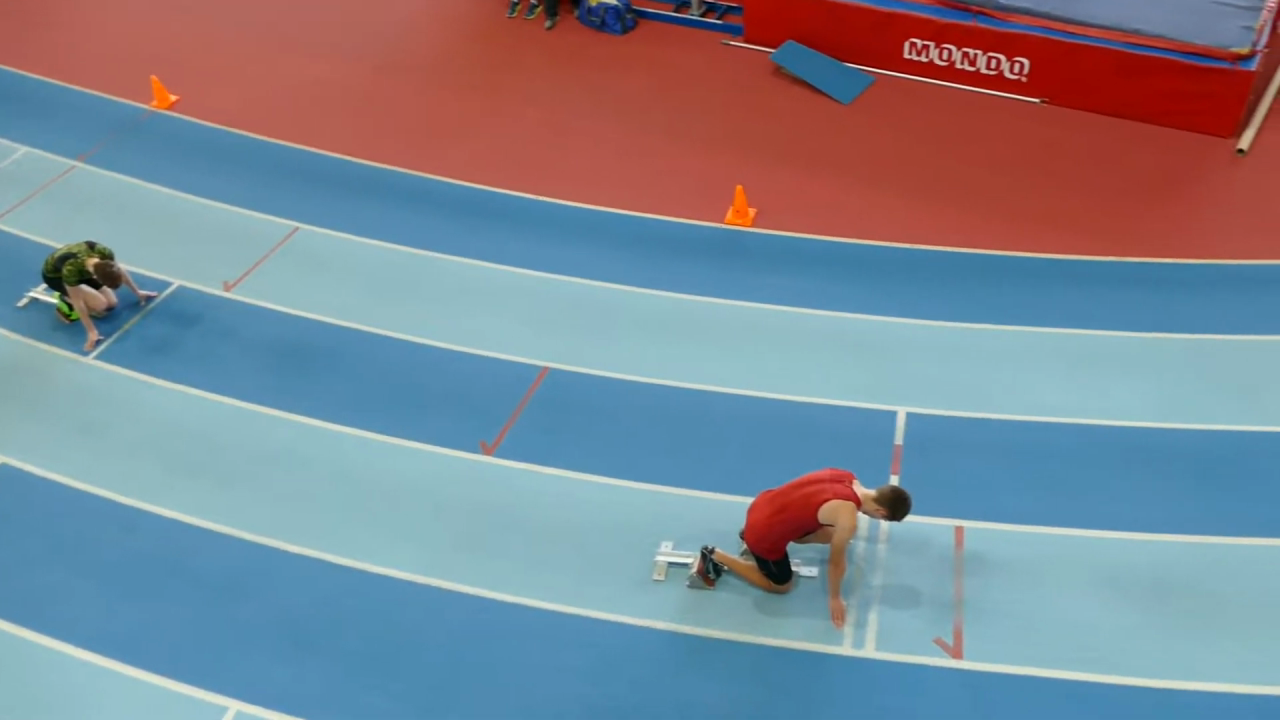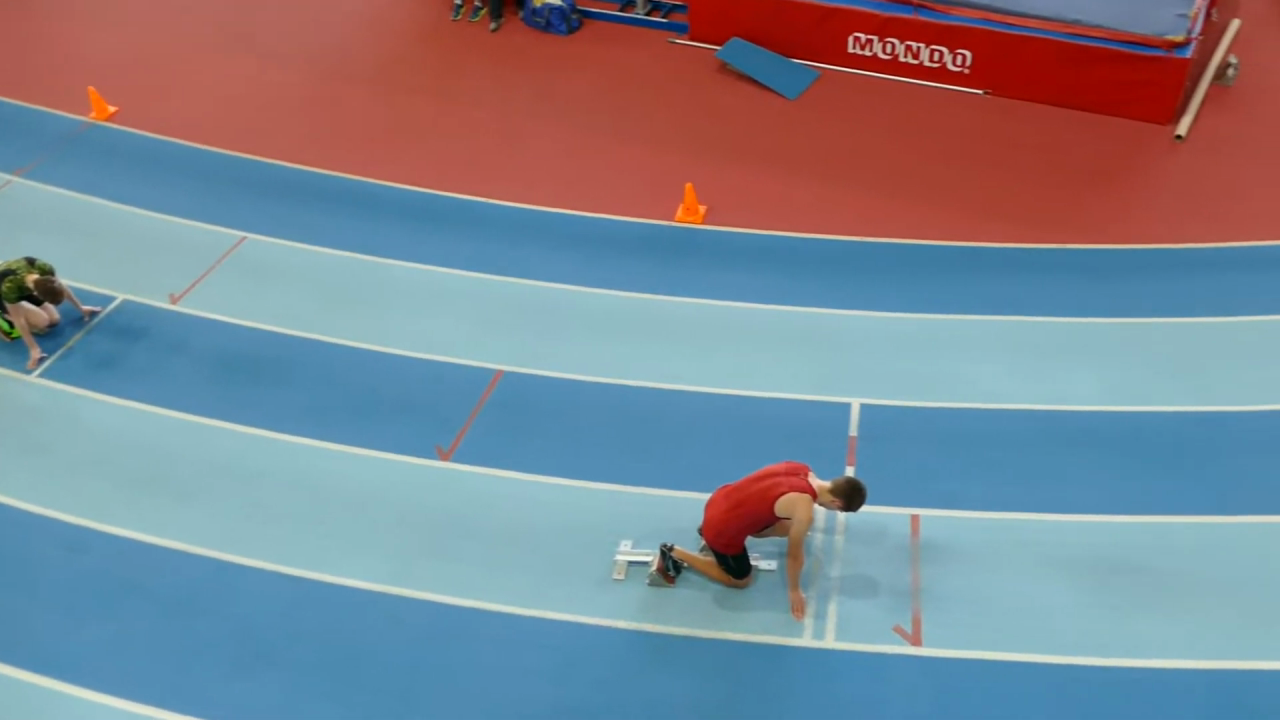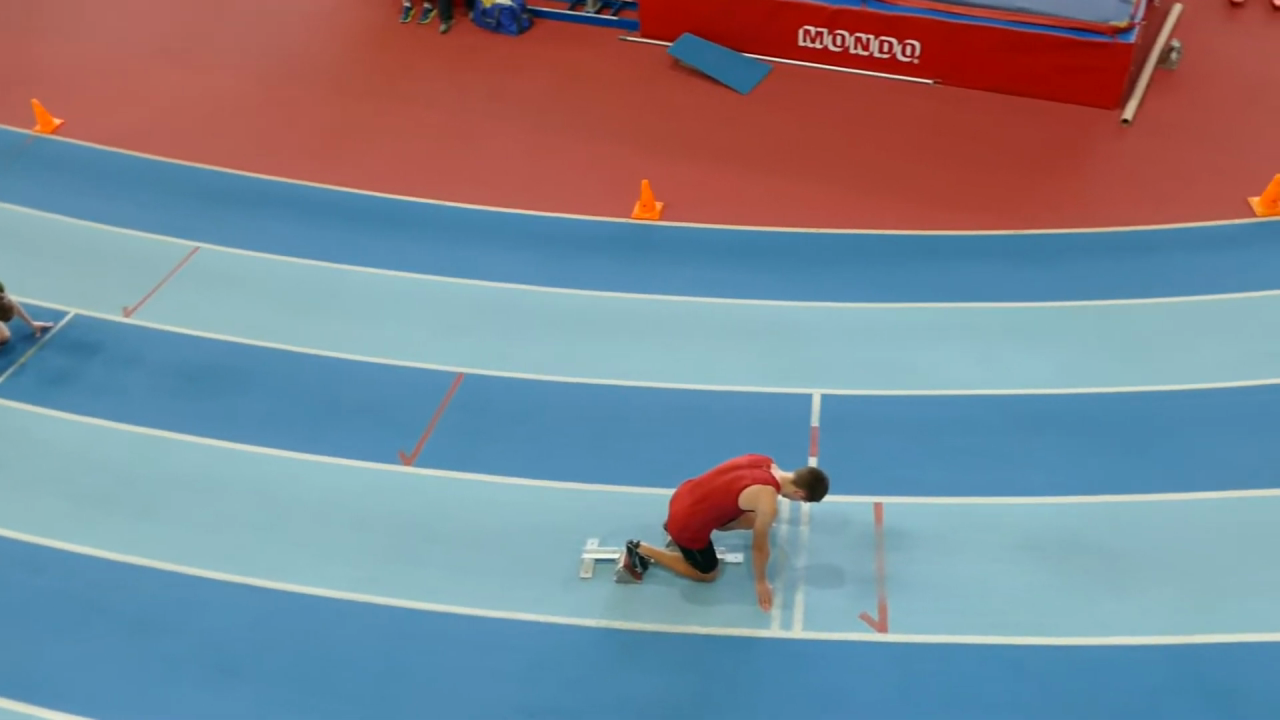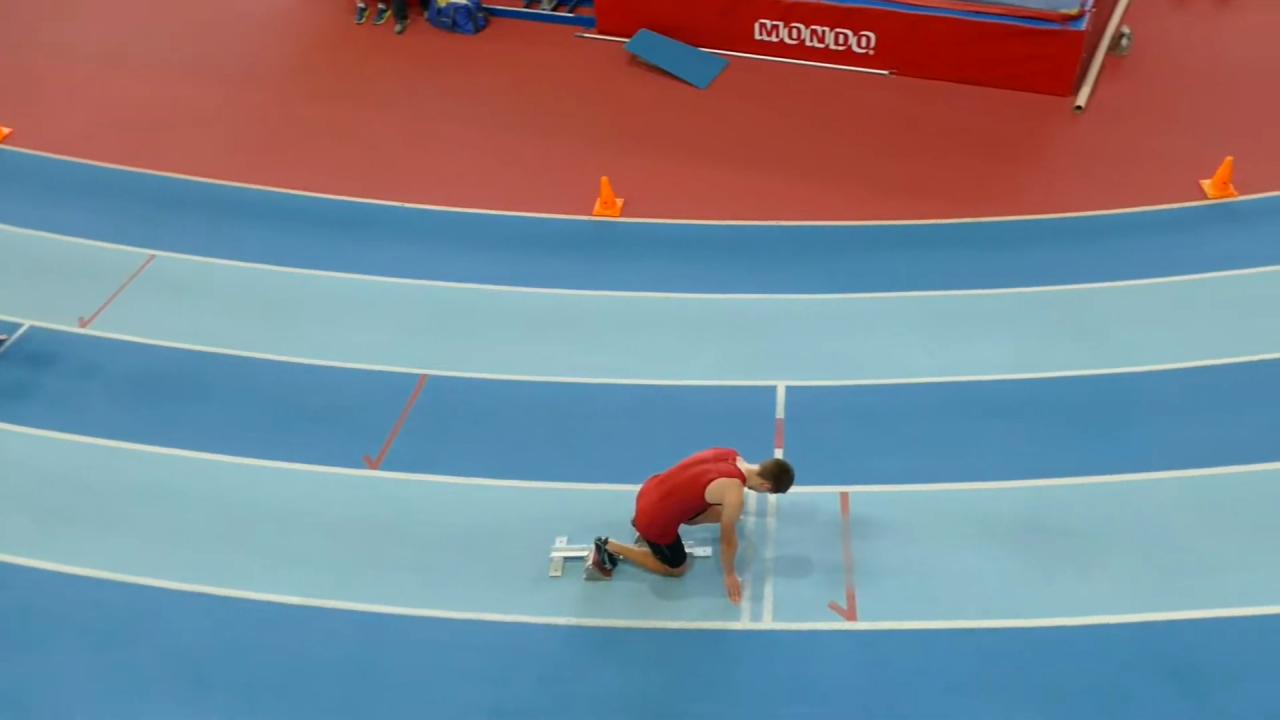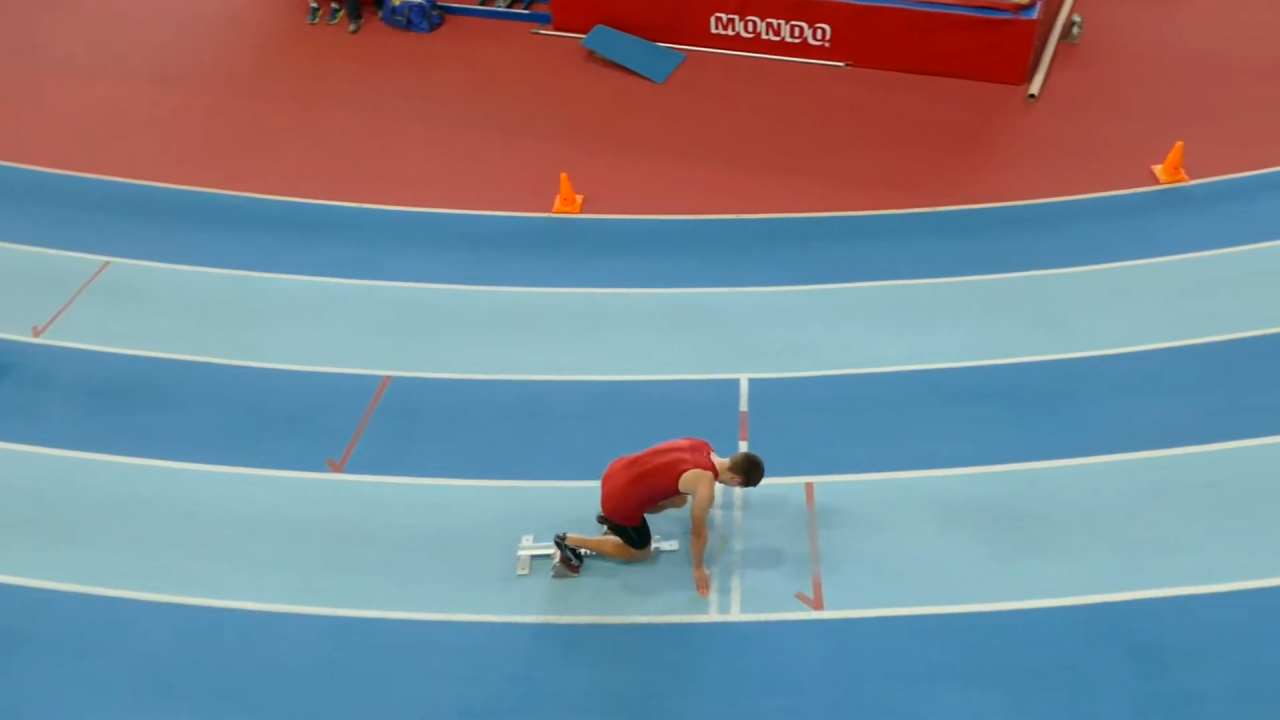
dt=0.3s
person 1, frame 1
left shoulder: (849, 478)
right shoulder: (848, 518)
right elbow: (836, 562)
left wrist: (839, 537)
right wrist: (835, 598)
left hip: (763, 504)
right hip: (764, 534)
left knee: (827, 534)
right knee: (782, 586)
right ankle: (715, 557)
person 1, frame 2
left shoulder: (804, 470)
right shoulder: (804, 511)
right elbow: (794, 555)
left wrist: (797, 530)
right wrist: (794, 591)
left hip: (721, 500)
right hip: (721, 530)
left knee: (785, 528)
right knee: (741, 580)
right ankle: (674, 554)
person 1, frame 3
left shoulder: (766, 463)
right shoulder: (768, 503)
right elbow: (760, 547)
left wrist: (761, 522)
right wrist: (761, 582)
left hip: (685, 495)
right hip: (686, 524)
left knee: (750, 519)
right knee: (708, 574)
right ankle: (641, 550)
person 1, frame 4
left shoulder: (732, 456)
right shoulder: (734, 495)
right elbow: (728, 540)
left wrist: (729, 515)
right wrist: (730, 575)
left hip: (651, 491)
right hip: (654, 519)
left knee: (718, 514)
right knee: (677, 569)
right ankle: (608, 546)
person 1, frame 5
left shoulder: (704, 448)
right shoulder: (705, 488)
right elbow: (698, 532)
left wrist: (699, 506)
right wrist: (698, 568)
left hip: (618, 469)
right hip: (619, 497)
right knee: (640, 552)
left ankle: (612, 516)
right ankle: (568, 541)
